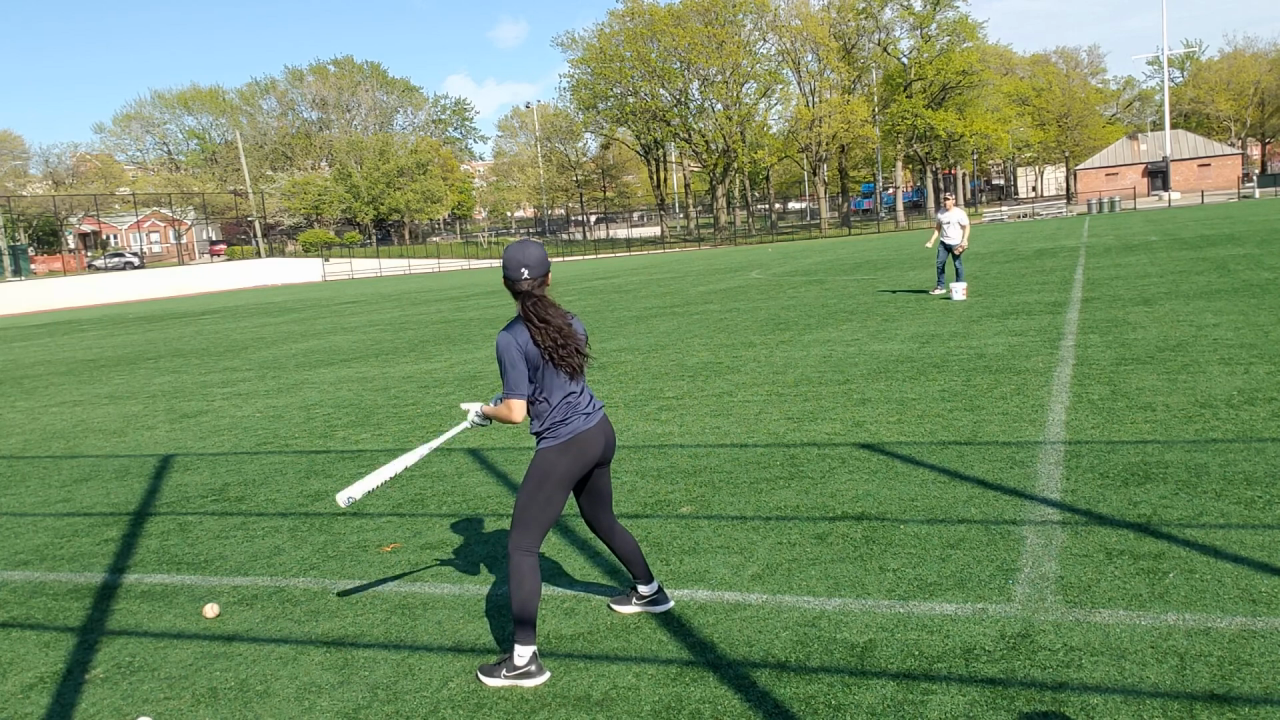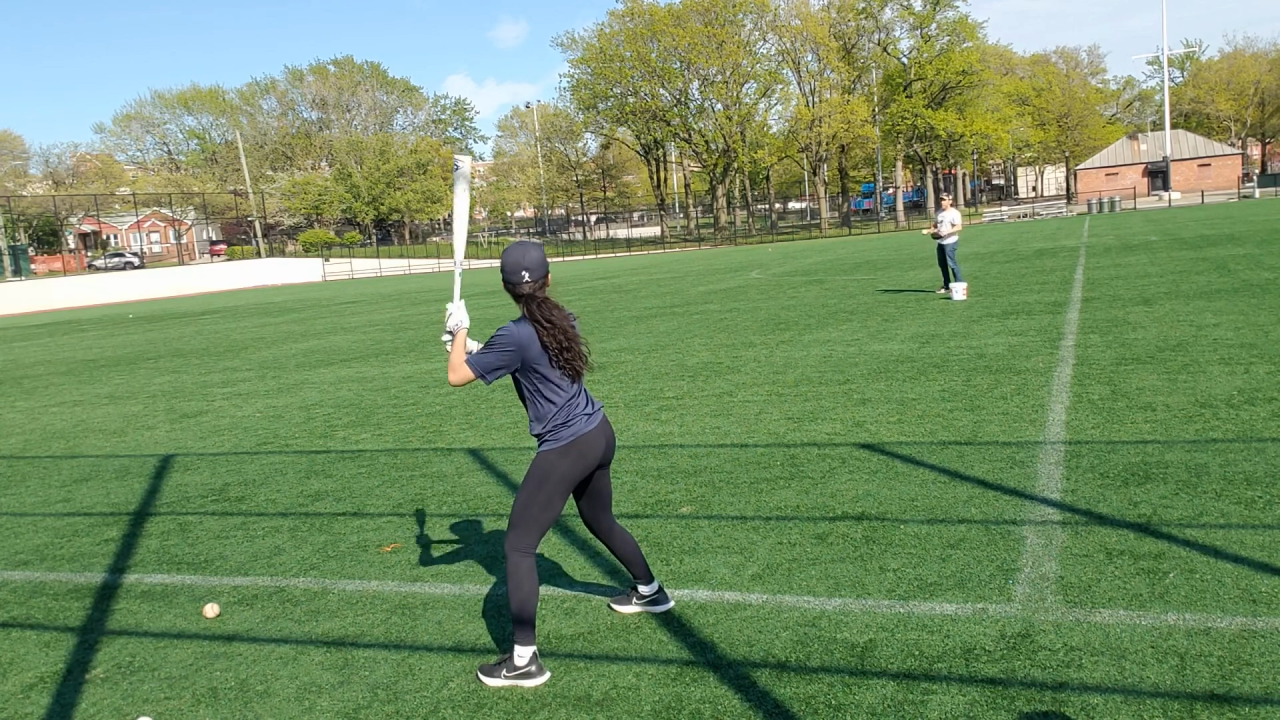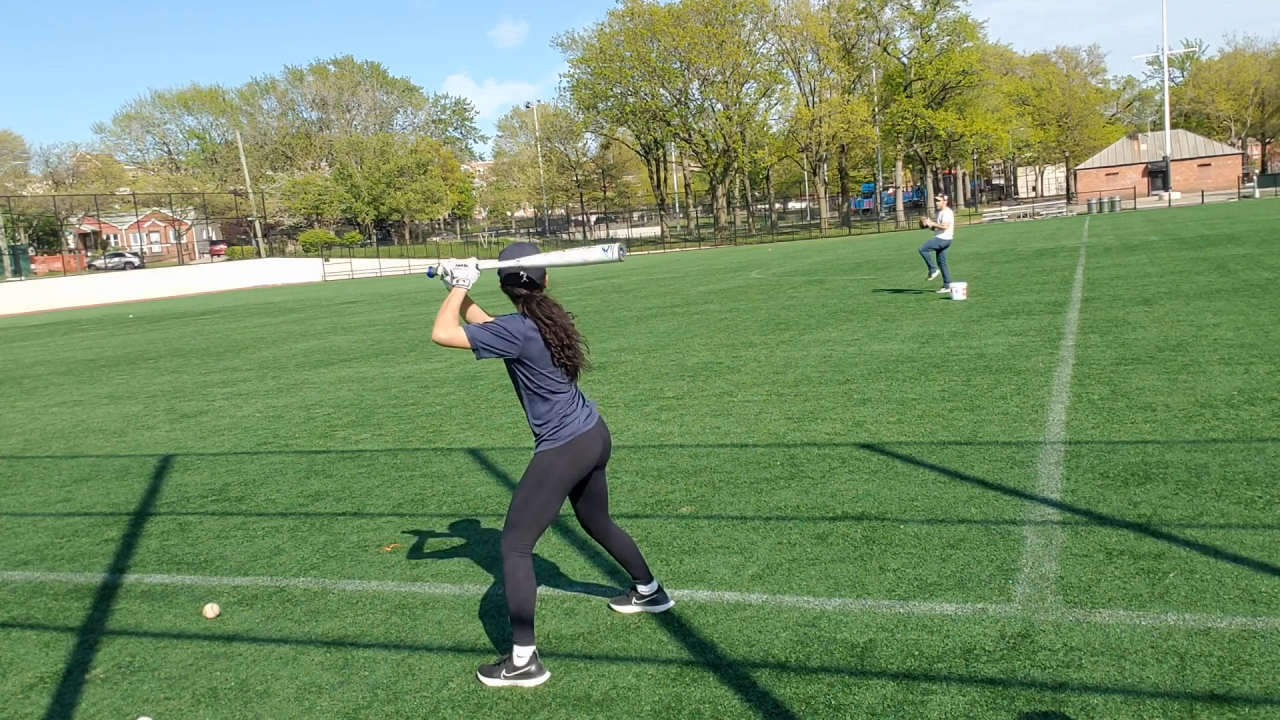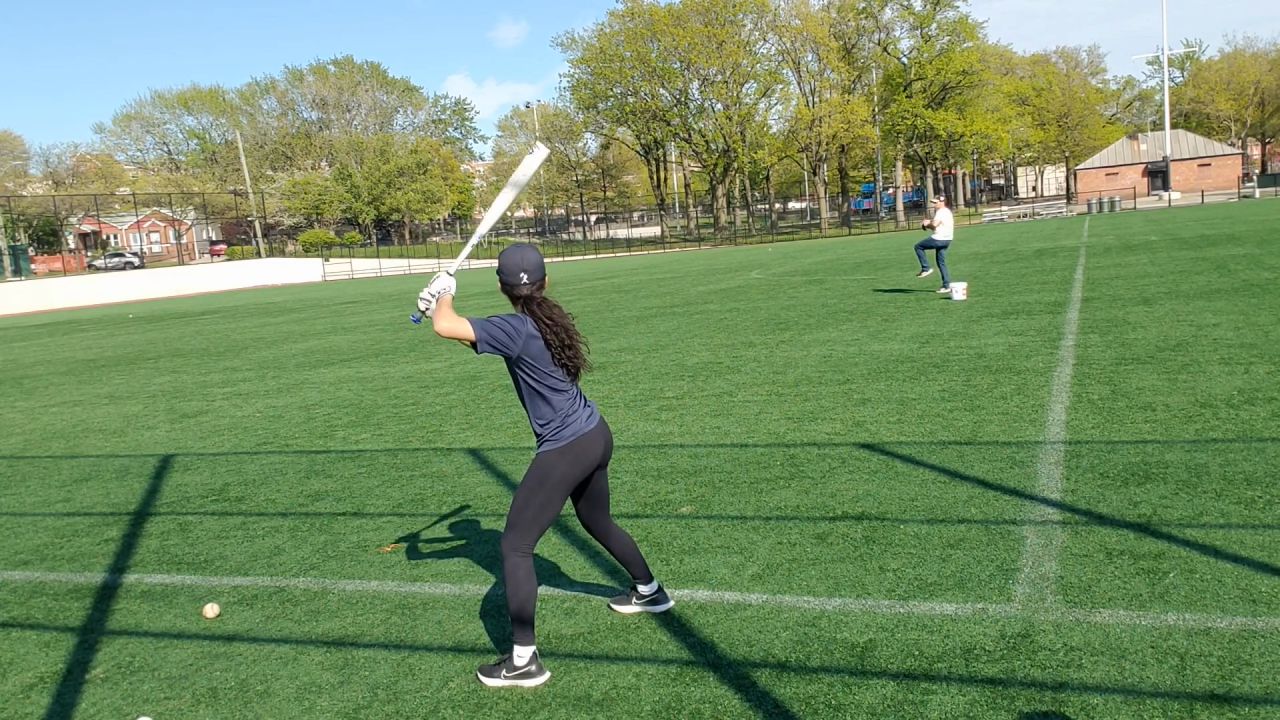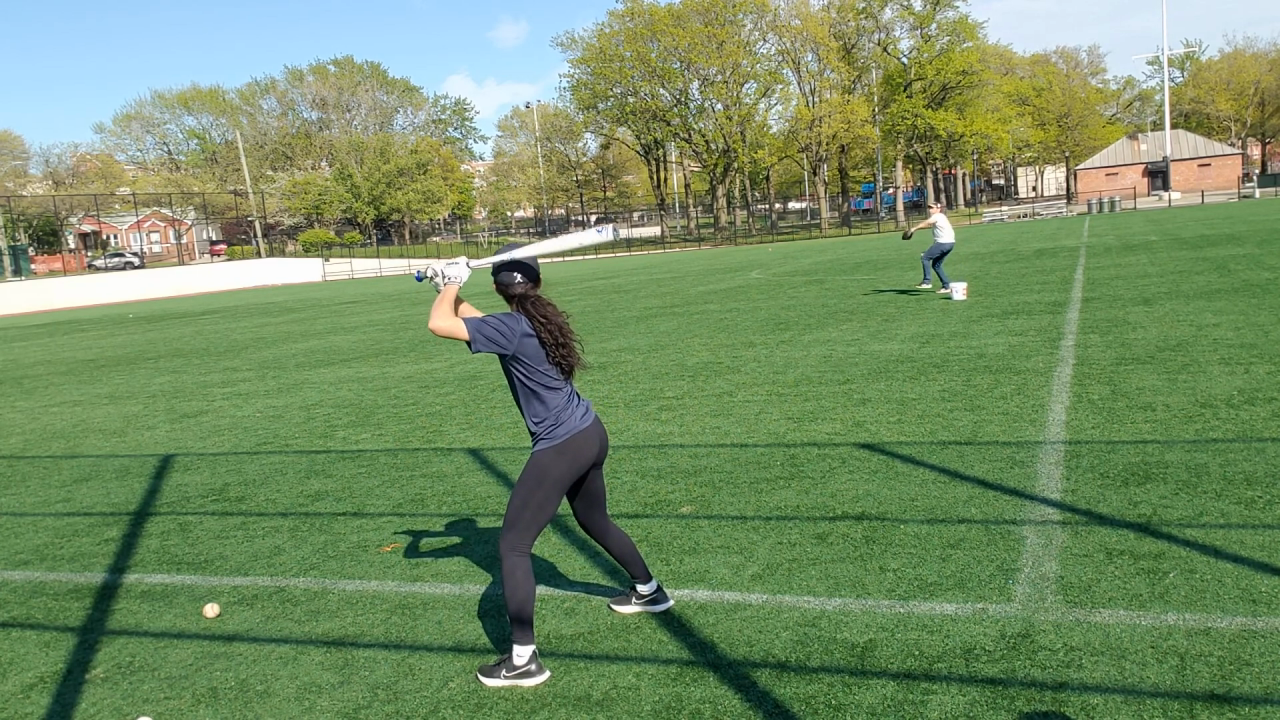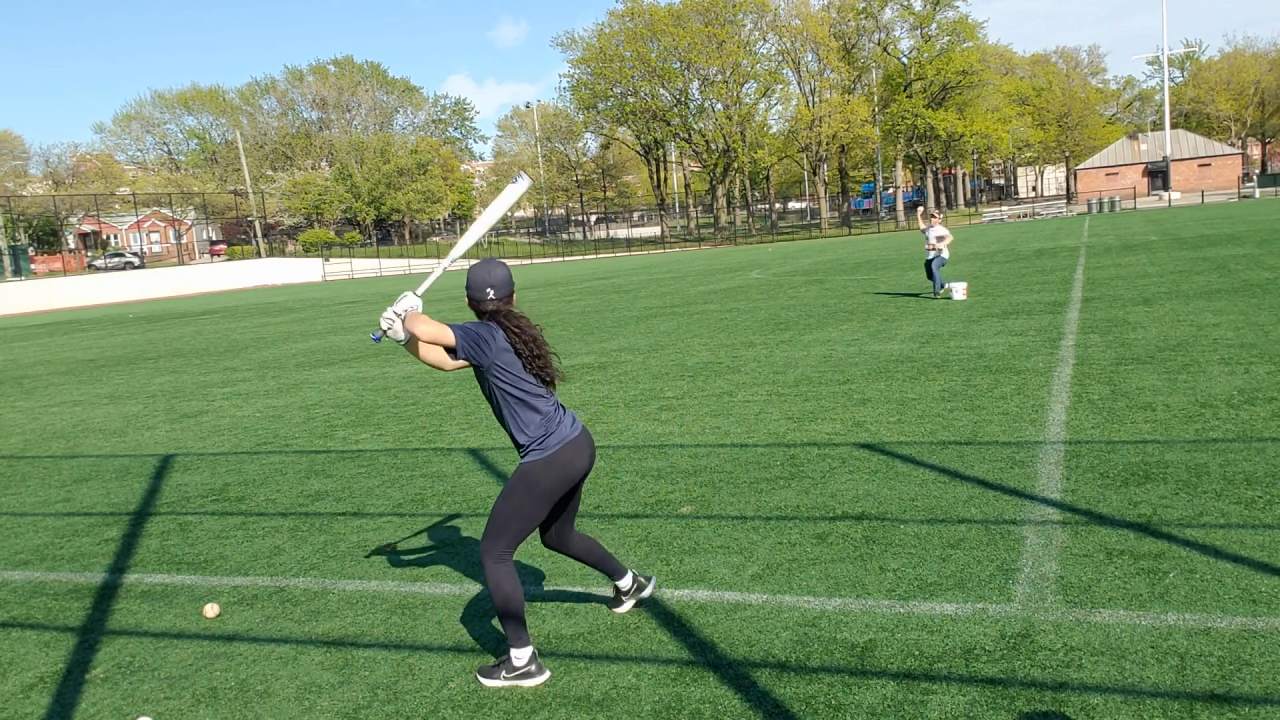
dt=0.5s
person 1, frame 1
left shoulder: (511, 338)
right shoulder: (570, 322)
left elbow: (515, 412)
left wrist: (484, 410)
right wrist: (510, 398)
left hip: (564, 447)
right hip: (599, 432)
left knee: (522, 545)
right knee: (602, 520)
left ankle: (525, 659)
right ankle: (649, 591)
person 1, frame 2
left shoulder: (516, 335)
right shoulder: (561, 321)
left elbow: (457, 376)
left wrist: (457, 332)
right wrist: (472, 337)
left hip: (565, 450)
right hip: (598, 435)
left knee: (517, 546)
right knee: (601, 522)
left ankle: (525, 660)
right ankle: (650, 590)
person 1, frame 3
left shoulder: (518, 330)
right shoulder: (551, 318)
left elbow: (442, 334)
right elbow: (493, 328)
left wrist: (459, 286)
right wrist: (463, 294)
left hip: (563, 450)
right hip: (593, 436)
left knee: (514, 546)
right knee: (597, 522)
left ankle: (524, 660)
right ankle: (649, 591)
person 1, frame 4
left shoulder: (518, 328)
right shoulder: (550, 319)
left elbow: (445, 327)
right elbow: (479, 333)
left wrist: (443, 292)
right wrist: (440, 306)
left hip: (565, 451)
right hip: (596, 436)
left knee: (515, 546)
right knee: (598, 523)
left ankle: (524, 660)
right ankle: (650, 591)
person 1, frame 5
left shoulder: (512, 327)
right shoulder: (539, 318)
left elbow: (438, 325)
right elbow: (479, 323)
left wrist: (452, 282)
right wrist: (450, 290)
left hip: (560, 448)
right hip: (590, 434)
left knee: (512, 545)
right knee: (595, 521)
left ankle: (524, 659)
right ankle: (649, 591)
person 1, frame 6
left shoulder: (488, 334)
right shoulder: (506, 335)
left elbow: (432, 331)
right elbow: (446, 359)
left wrist: (410, 313)
right wrist: (404, 337)
left hip: (550, 462)
right hip: (577, 446)
left knee: (494, 553)
right knee: (558, 534)
left ankle: (523, 661)
right ankle: (629, 582)
